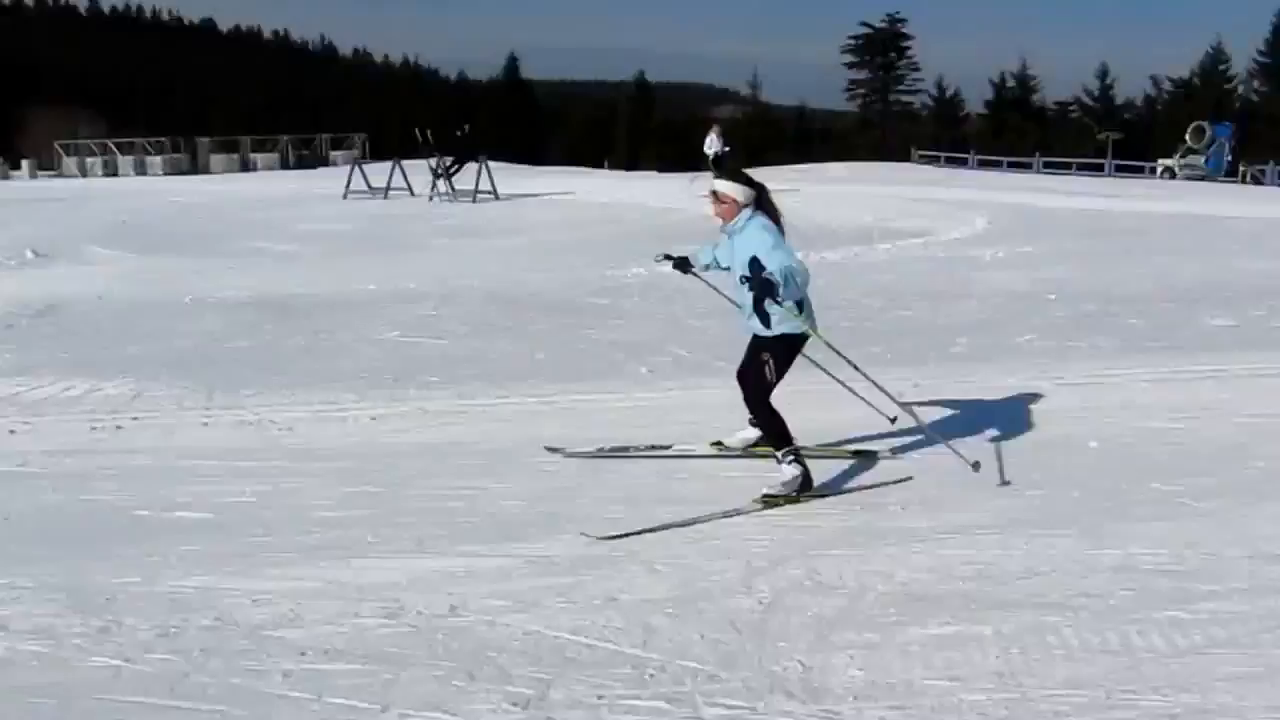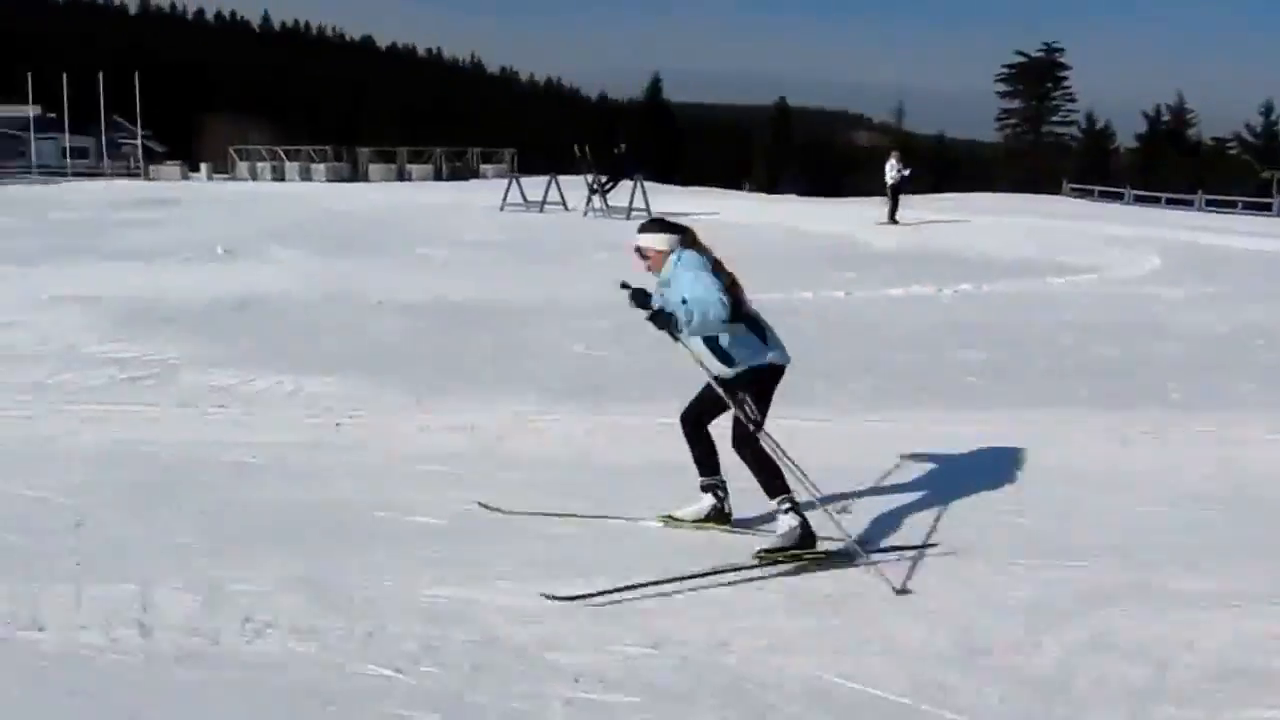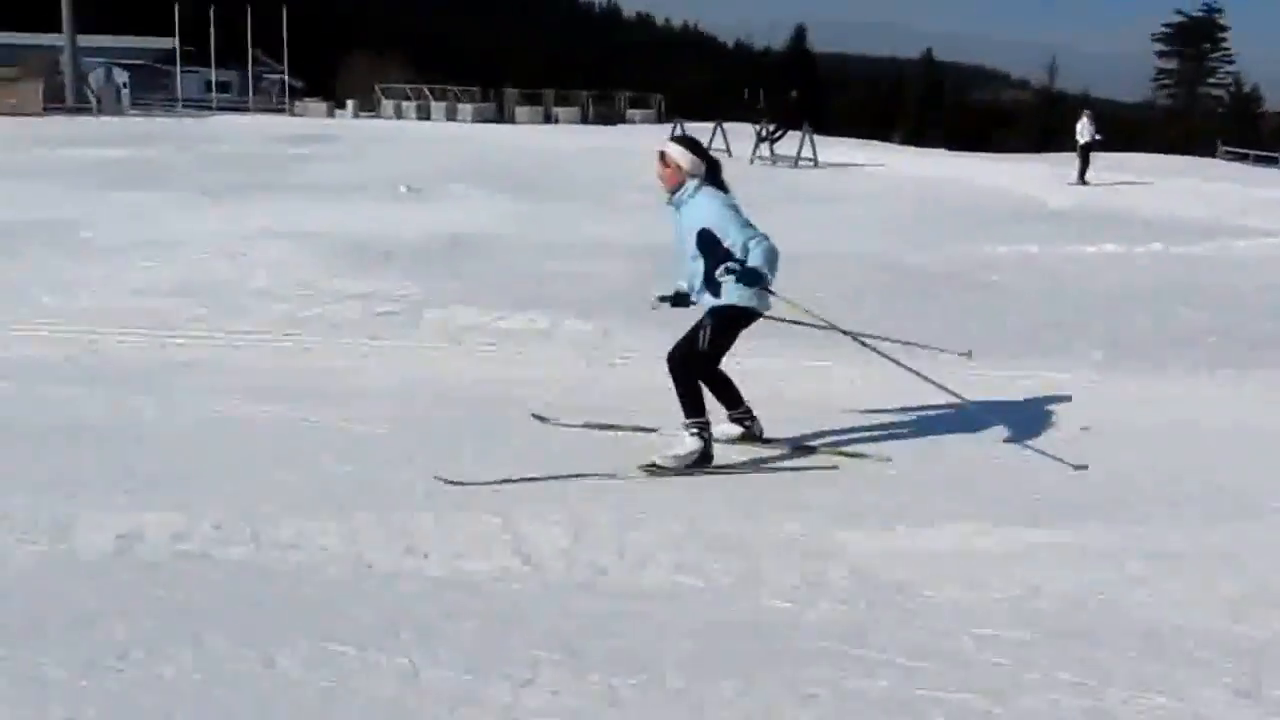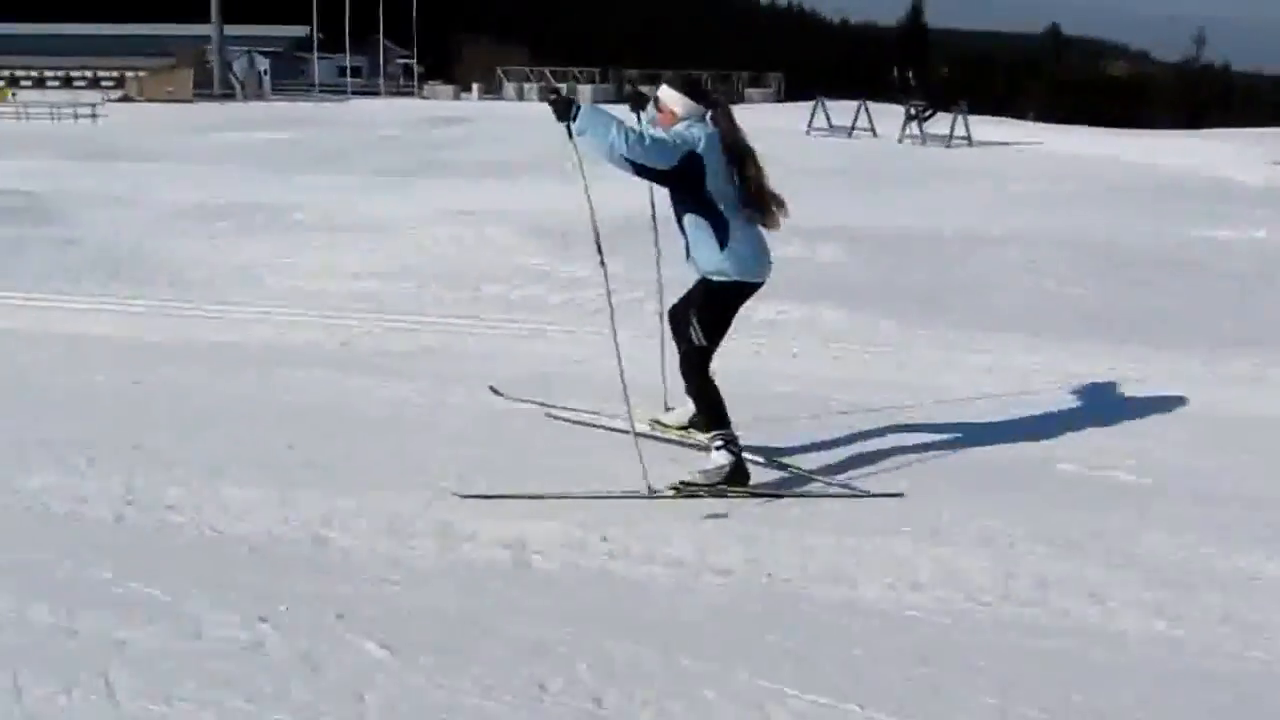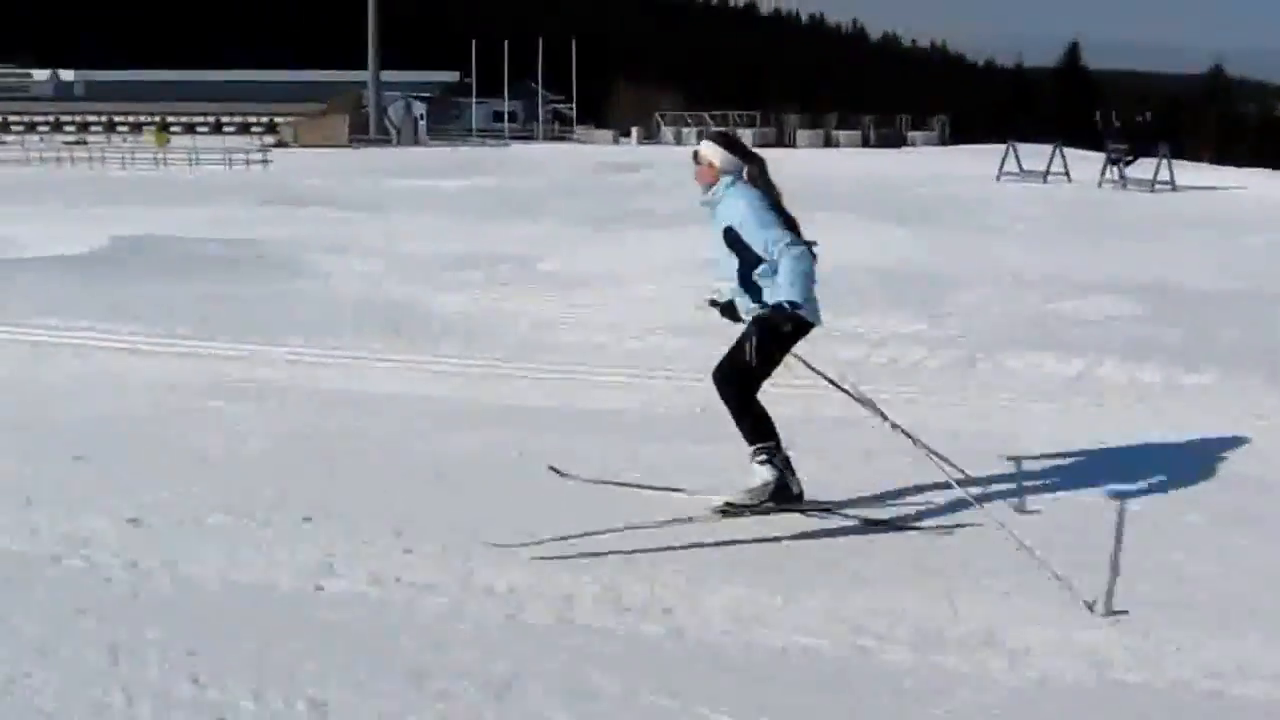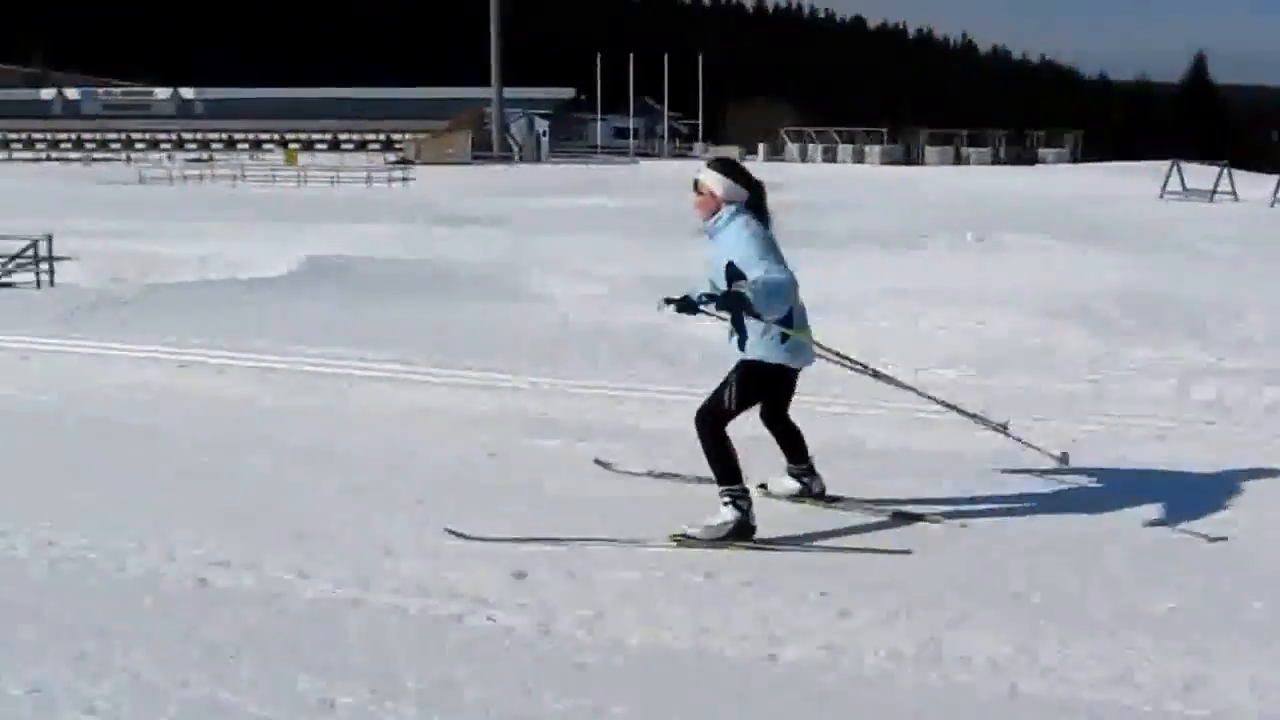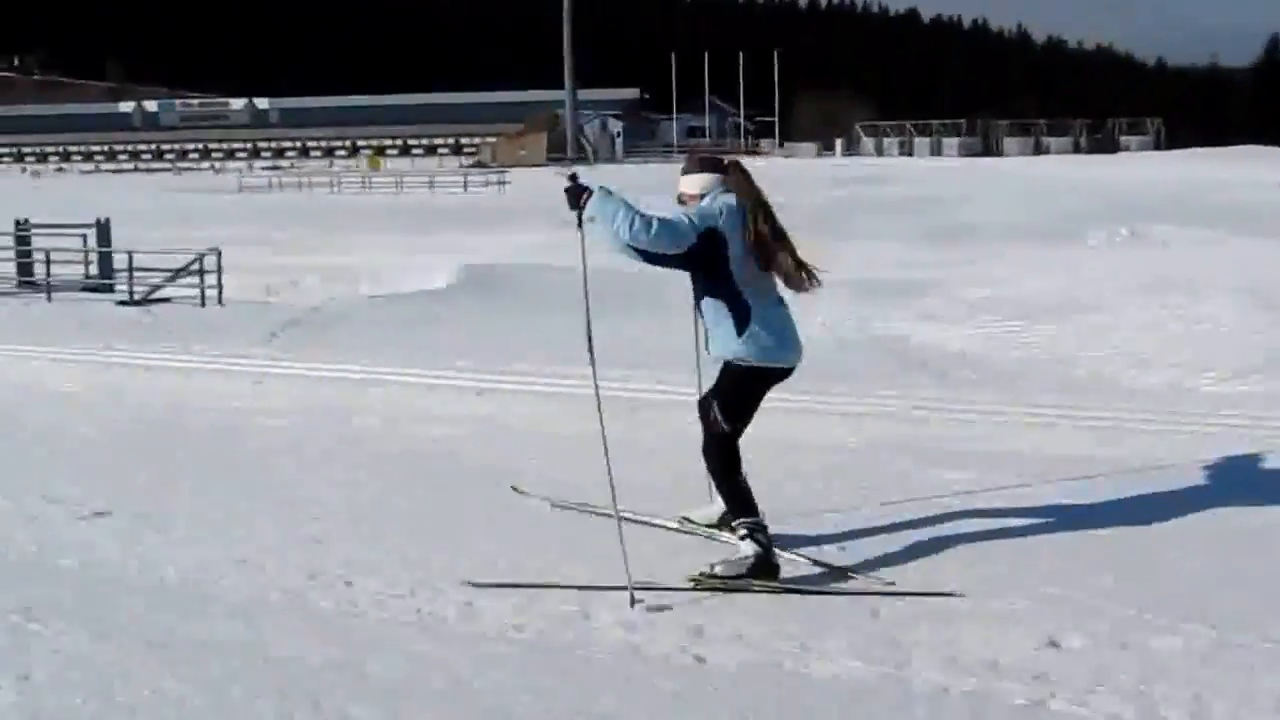
dt=0.5s
person 1, frame 1
left shoulder: (761, 230)
right shoulder: (741, 229)
left elbow: (797, 275)
right elbow: (722, 254)
left wrist: (773, 285)
right wrist: (692, 262)
left hip: (787, 326)
right hip: (767, 322)
left knee: (759, 396)
right knee: (746, 375)
left ankle: (796, 472)
right ankle: (760, 430)
person 1, frame 2
left shoulder: (689, 267)
right shoulder: (684, 266)
left elbow: (716, 310)
left wrist: (674, 320)
right wrist: (653, 303)
left hip: (758, 362)
right hip: (737, 364)
left knee: (745, 441)
right knee: (692, 419)
left ankle: (793, 522)
right ankle: (714, 500)
person 1, frame 3
left shoulder: (712, 206)
right shoulder: (688, 205)
left elbow: (761, 247)
left wrist: (756, 273)
right wrist: (686, 291)
left hip: (734, 300)
right hip: (724, 299)
left knee: (680, 359)
right knee: (705, 366)
left ankle: (698, 442)
right ankle: (742, 423)
person 1, frame 4
left shoulder: (689, 141)
right shoulder: (709, 138)
left elbow: (637, 147)
left wrist: (579, 115)
right wrist: (644, 109)
left hip: (727, 268)
right hip: (741, 262)
left knee: (694, 360)
right knee: (680, 318)
left ankle: (727, 457)
right ankle: (701, 408)
person 1, frame 5
left shoulder: (743, 202)
right shoulder: (731, 202)
left elbow: (793, 251)
left wrist: (789, 300)
right wrist: (734, 298)
left hip: (780, 311)
right hip: (771, 310)
left knee: (727, 378)
right knee: (738, 390)
left ankle: (770, 471)
right ankle: (780, 477)
person 1, frame 6
left shoulder: (744, 234)
right shoulder: (728, 231)
left elbow: (779, 283)
left wrist: (747, 299)
right wrist: (695, 301)
left hip: (768, 350)
right hip: (776, 346)
left knee: (709, 420)
right knee: (772, 413)
left ankle: (736, 513)
right ankle: (804, 477)
person 1, frame 7
left shoulder: (709, 216)
right shoulder: (740, 214)
left elbow: (653, 236)
left wrist: (593, 201)
left hip: (749, 351)
right hip: (773, 346)
left knee: (717, 444)
right knee: (711, 411)
left ankle: (755, 549)
right ankle: (731, 507)
